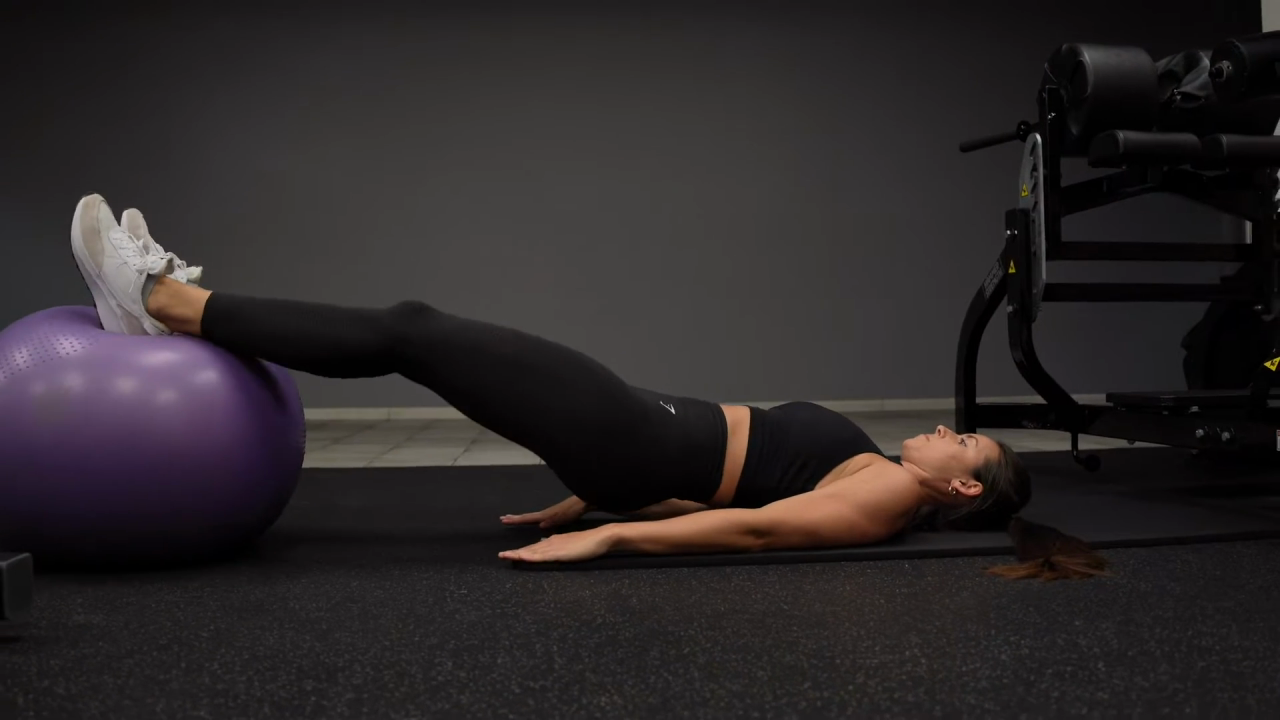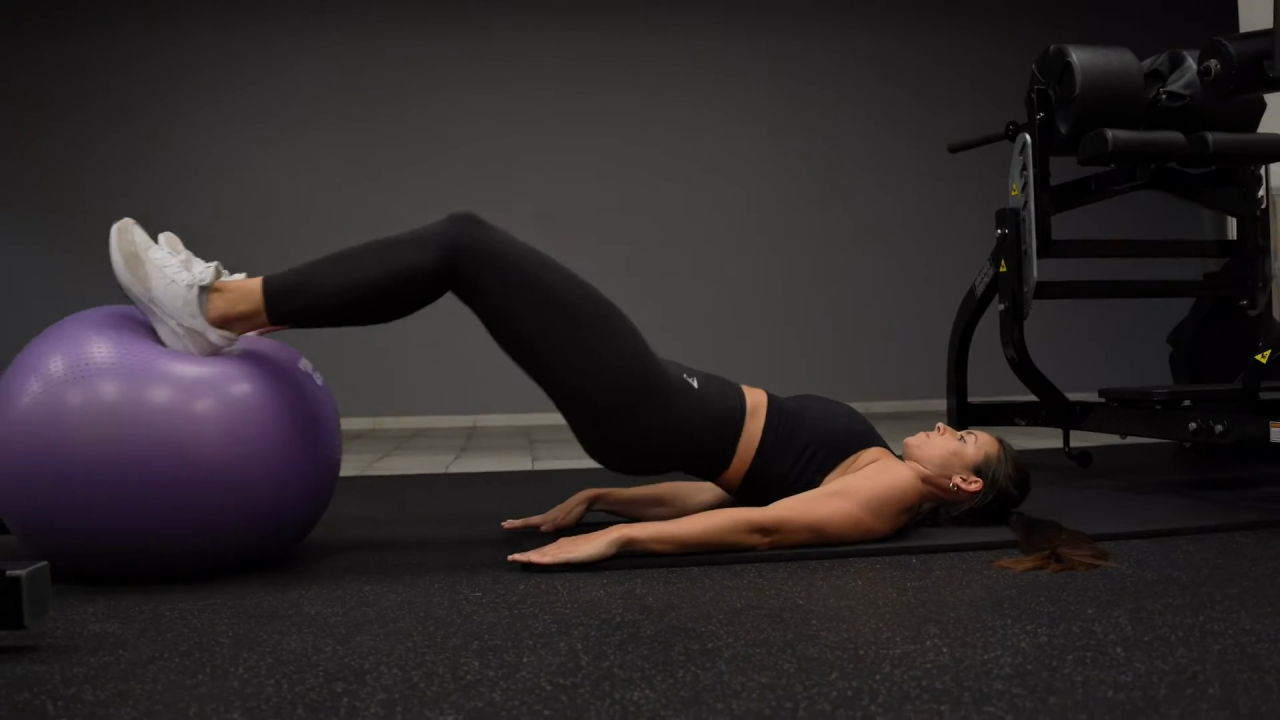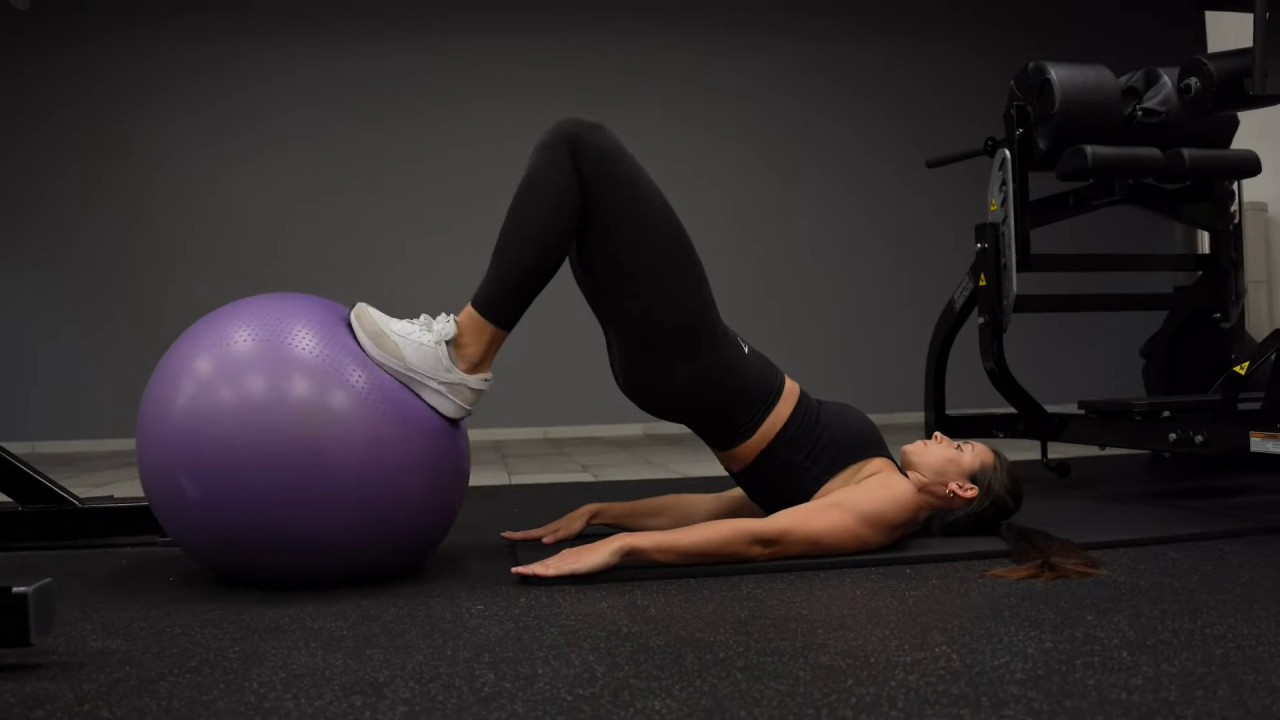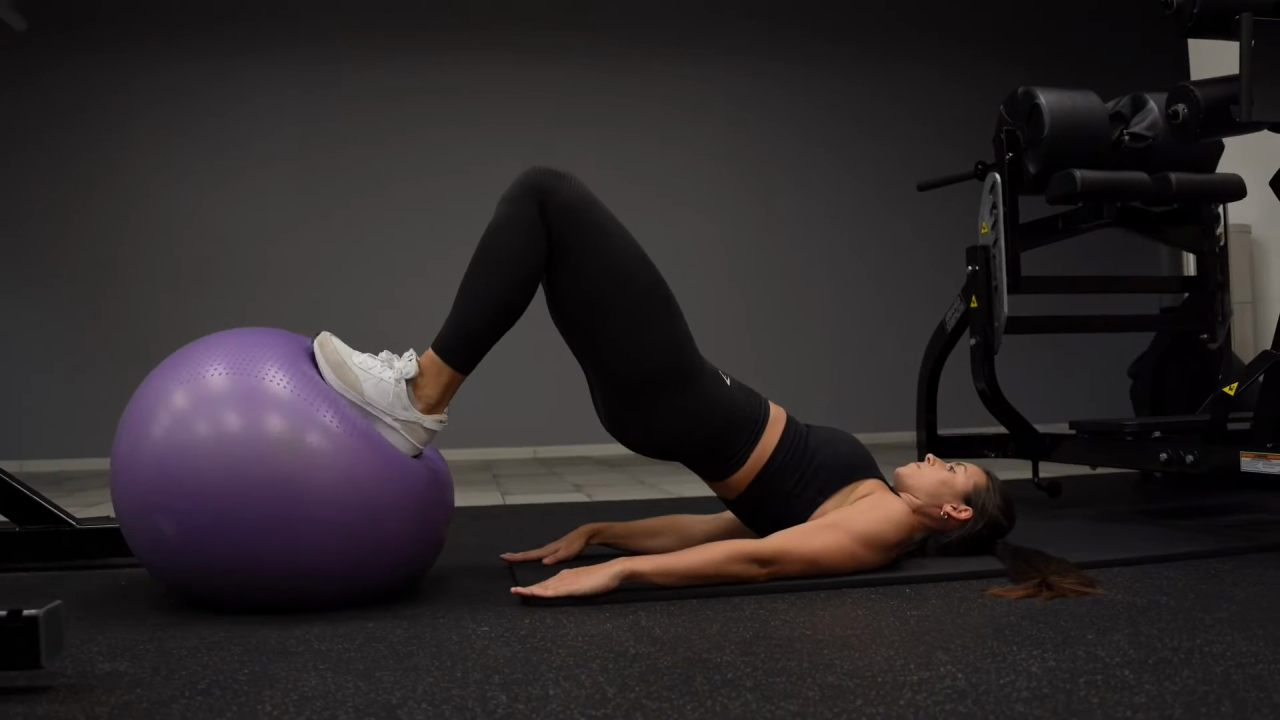
dt=0.5s
person 1, frame 1
left shoulder: (890, 498)
right shoulder: (873, 474)
left elbow: (757, 527)
left wrist: (604, 536)
right wrist: (590, 497)
left hip: (628, 446)
right hip: (641, 426)
left knee: (408, 333)
right knee: (420, 324)
left ankle: (157, 307)
right ankle: (180, 295)
person 1, frame 2
left shoulder: (894, 493)
right shoulder: (880, 468)
left elbow: (765, 524)
left wrist: (615, 536)
right wrist: (599, 497)
left hip: (651, 412)
right hip: (664, 406)
left knee: (465, 238)
right knee: (468, 252)
left ankle: (218, 310)
right ankle: (233, 304)
person 1, frame 3
left shoulder: (892, 504)
right shoulder: (884, 486)
left elbow: (766, 538)
left wrist: (619, 549)
left hip: (683, 363)
right hip: (684, 366)
left knee: (575, 142)
right knee: (579, 168)
left ankle: (462, 357)
right ankle: (461, 348)
person 1, frame 4
left shoulder: (886, 524)
right shoulder: (873, 507)
left elbow: (760, 559)
left wrist: (615, 571)
left hip: (670, 400)
right hip: (674, 403)
left knee: (544, 193)
right knee: (546, 212)
left ankle: (421, 395)
right ankle: (419, 386)
